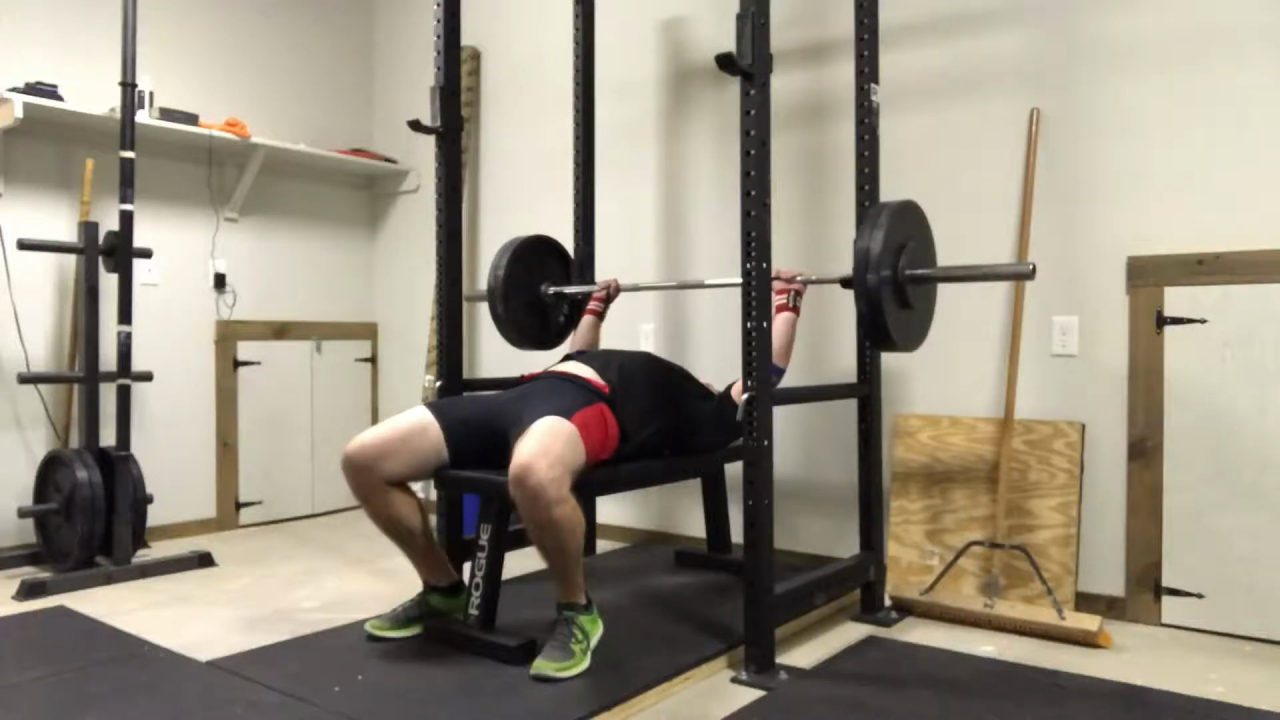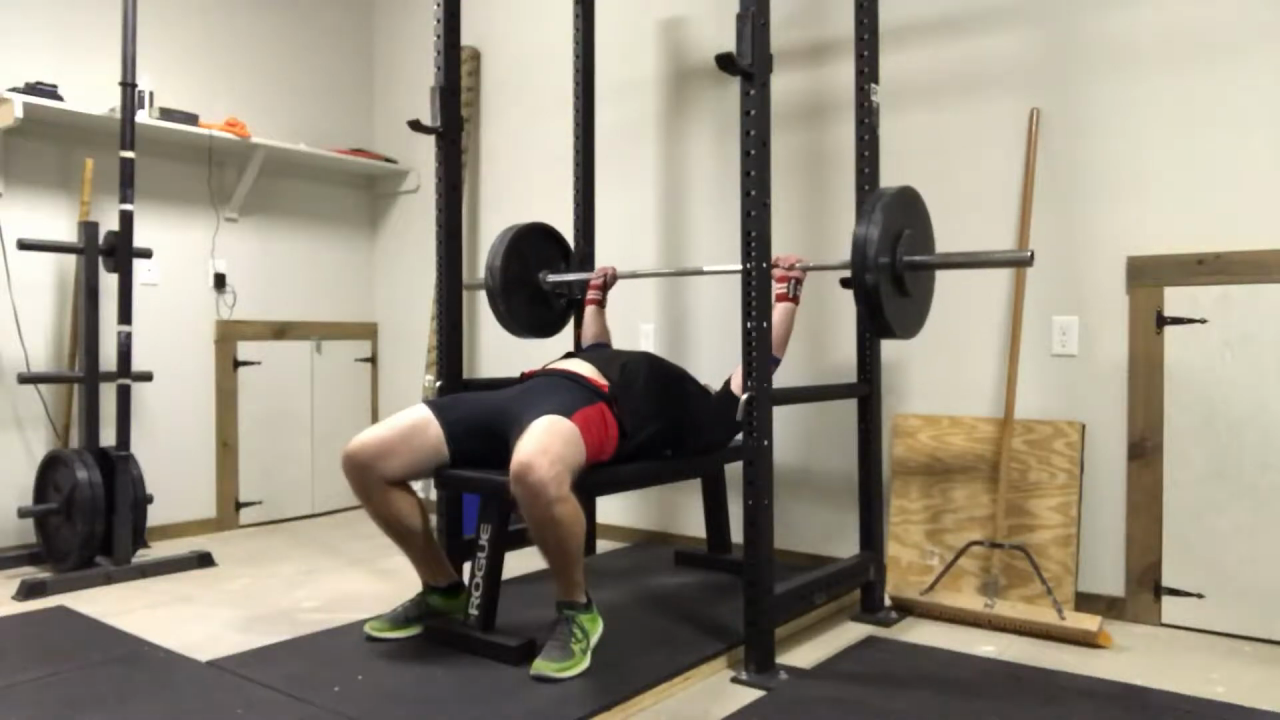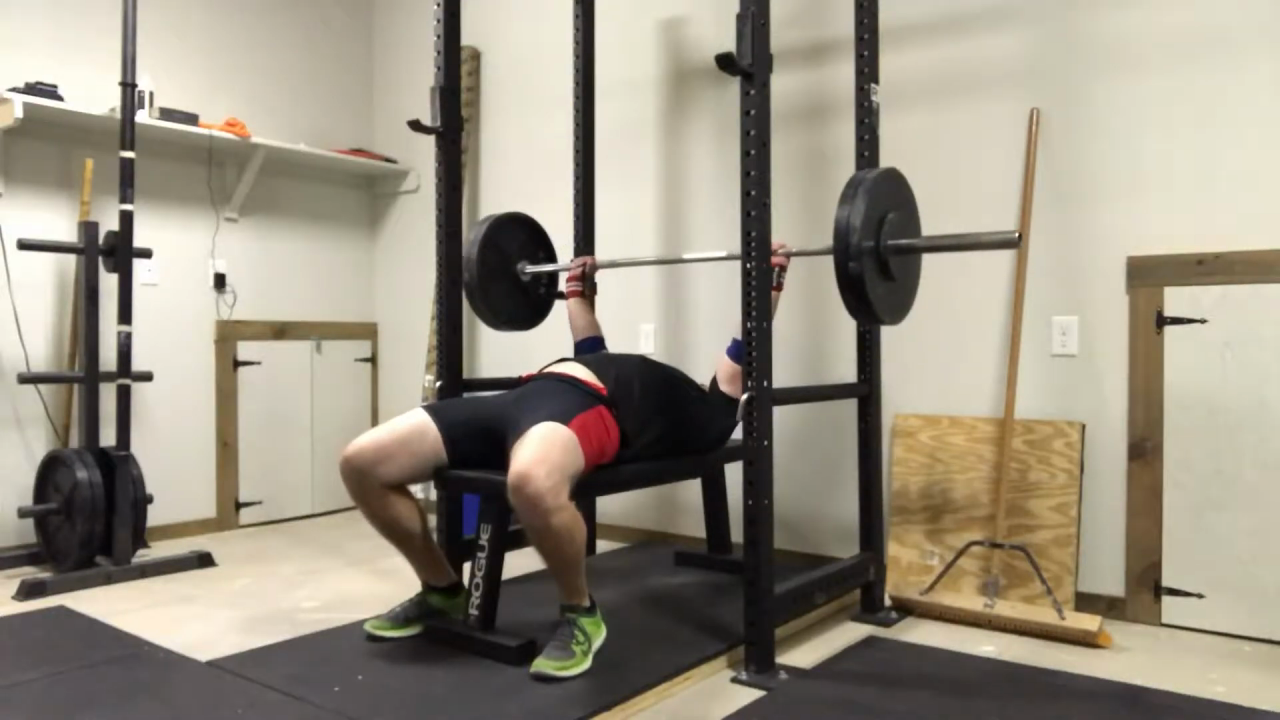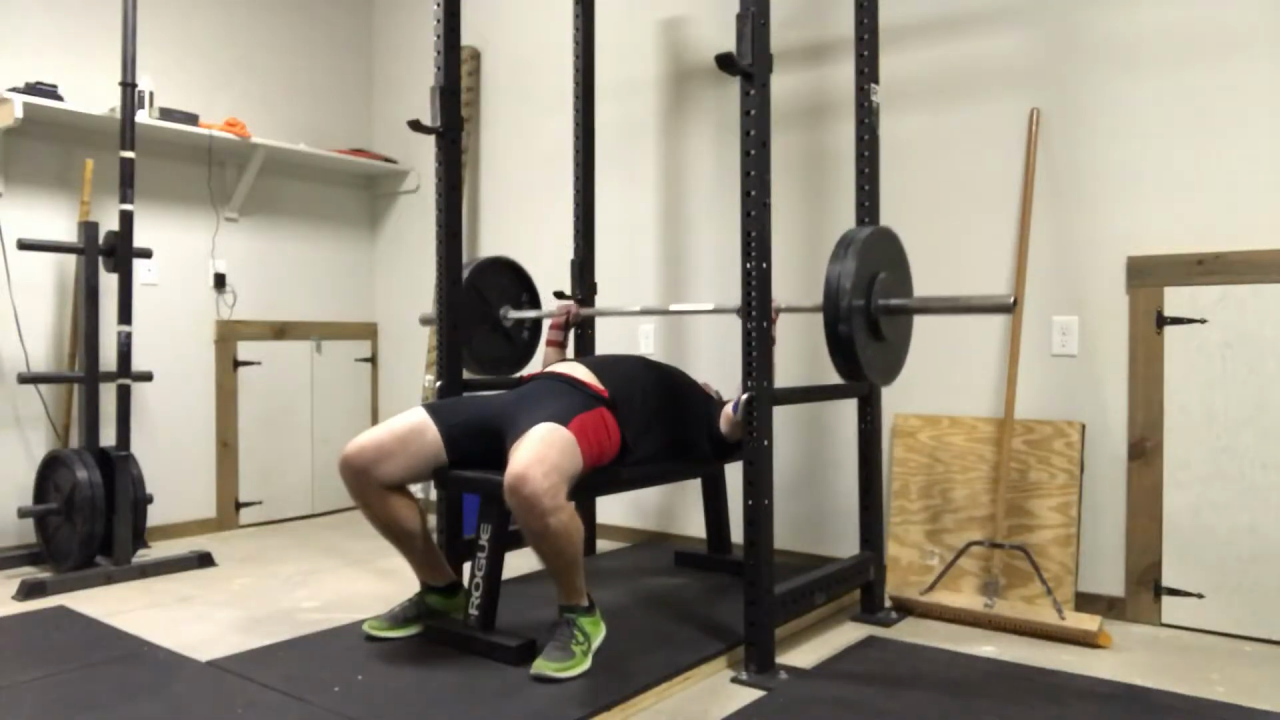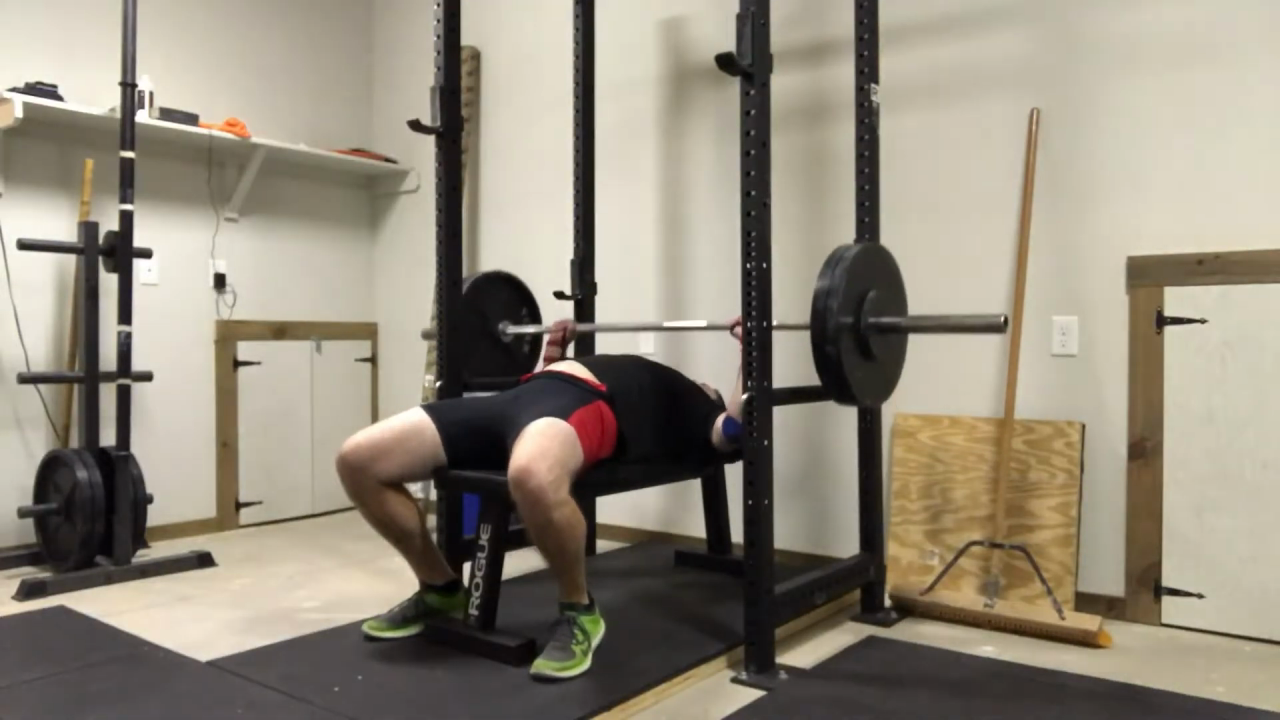
dt=1s
person 1, frame 1
left shoulder: (706, 416)
right shoulder: (651, 386)
left elbow: (764, 373)
right elbow: (581, 356)
left wrist: (786, 302)
right wrist: (596, 305)
left knee: (535, 477)
right knee: (363, 459)
left ankle: (577, 612)
right ankle: (443, 591)
person 1, frame 2
left shoulder: (708, 417)
right shoulder: (647, 388)
right elbow: (596, 353)
left wrist: (785, 293)
right wrist: (595, 297)
left knee: (536, 473)
right knee: (363, 457)
left ankle: (577, 611)
right ankle: (442, 590)
person 1, frame 3
left shoulder: (706, 417)
right shoulder: (639, 389)
left elbow: (743, 357)
right elbow: (590, 349)
left wrist: (769, 281)
right wrist: (577, 289)
left knee: (533, 483)
right knee: (361, 462)
left ankle: (580, 614)
right ankle: (442, 591)
person 1, frame 4
left shoulder: (707, 419)
left elbow: (746, 410)
right wrist: (555, 337)
left knee: (527, 484)
right knee: (360, 461)
left ankle: (578, 615)
right ankle: (440, 592)
person 1, frame 5
left shoulder: (703, 421)
right shoulder: (654, 391)
left elbow: (738, 428)
right wrist: (553, 352)
left knee: (533, 477)
right knee: (358, 460)
left ankle: (578, 612)
right ankle: (441, 591)
